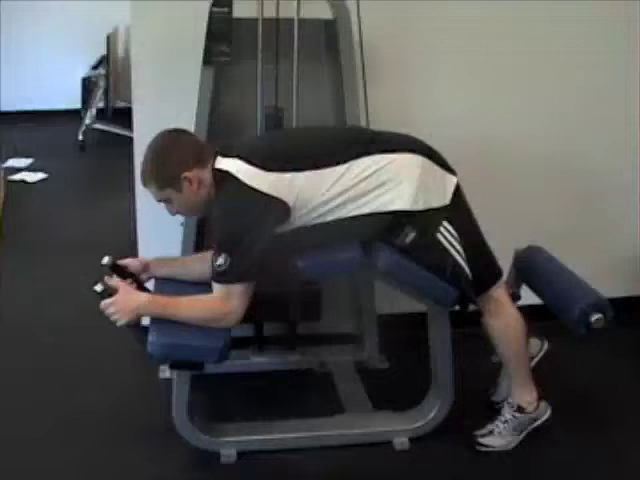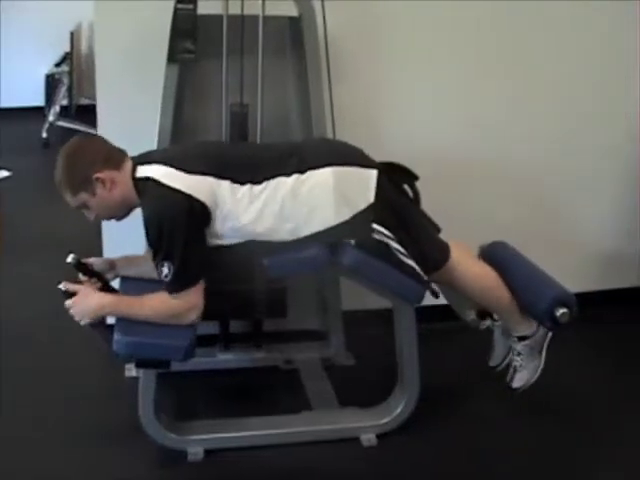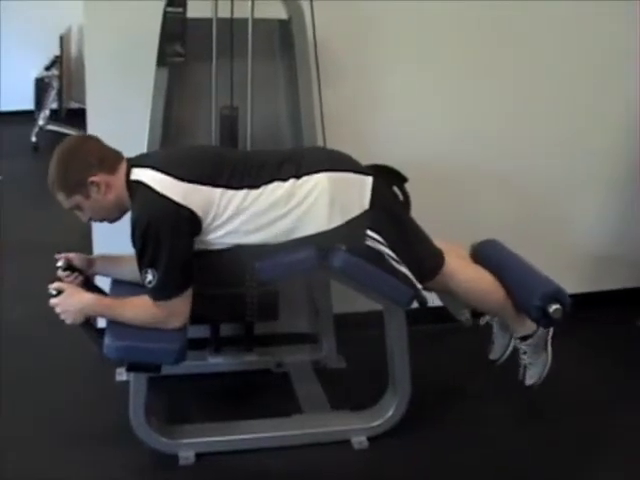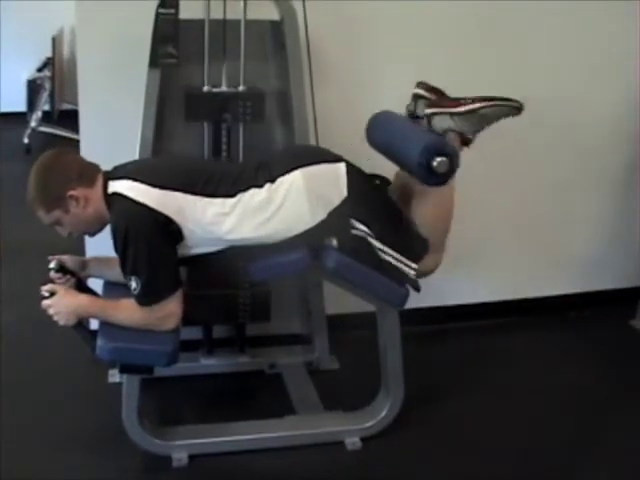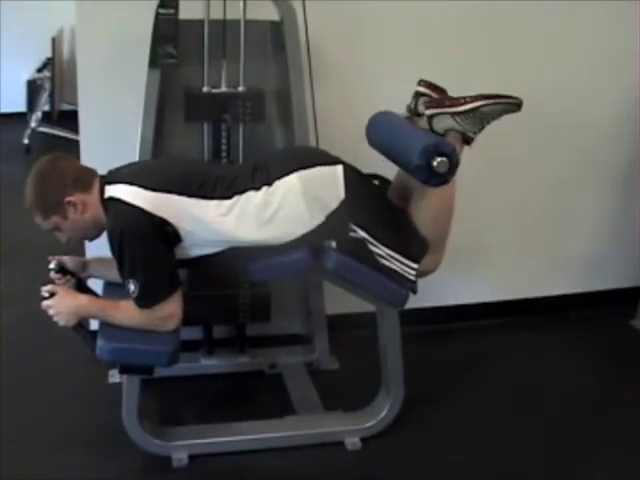
dt=1s
person 1, frame 1
left shoulder: (240, 196)
right shoulder: (229, 170)
left elbow: (227, 308)
right elbow: (223, 261)
left wrist: (144, 304)
right wrist: (153, 266)
left hip: (413, 185)
right hip: (391, 179)
left knee: (487, 291)
right knee: (471, 277)
left ankle: (525, 403)
right ankle: (515, 348)
person 1, frame 2
left shoulder: (164, 200)
right shoulder: (153, 171)
left elbow: (186, 307)
right elbow: (183, 264)
left wrist: (104, 303)
right wrist: (117, 265)
left hip: (344, 195)
right hip: (332, 178)
left knee: (439, 263)
right knee: (432, 257)
left ankle: (525, 329)
right ankle: (504, 319)
person 1, frame 3
left shoulder: (154, 208)
right shoulder: (144, 175)
left elbow: (171, 312)
right elbow: (162, 270)
left wrist: (91, 305)
right wrist: (96, 265)
left hip: (337, 203)
right hip: (325, 184)
left knee: (434, 271)
right knee: (423, 258)
left ankle: (527, 326)
right ankle: (503, 308)
person 1, frame 4
left shoulder: (131, 215)
right shoulder: (123, 183)
left elbow: (163, 313)
right elbow: (153, 269)
left wrist: (83, 305)
right wrist: (88, 266)
left hip: (321, 201)
right hip: (307, 178)
left knee: (424, 256)
right knee: (400, 225)
left ankle: (447, 130)
right ankle: (431, 125)
person 1, frame 5
left shoulder: (127, 218)
right shoulder: (119, 186)
left elbow: (163, 314)
right elbow: (151, 266)
left wrist: (83, 305)
right wrist: (87, 266)
left hip: (319, 203)
right hip: (305, 179)
left knee: (423, 256)
right knee: (395, 224)
left ankle: (448, 132)
right ankle: (430, 125)
